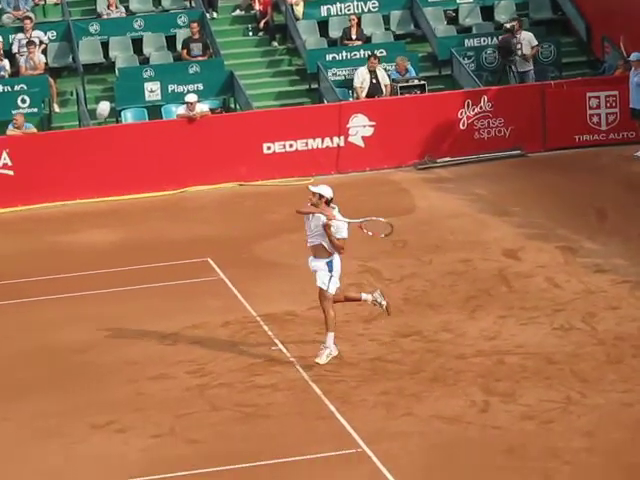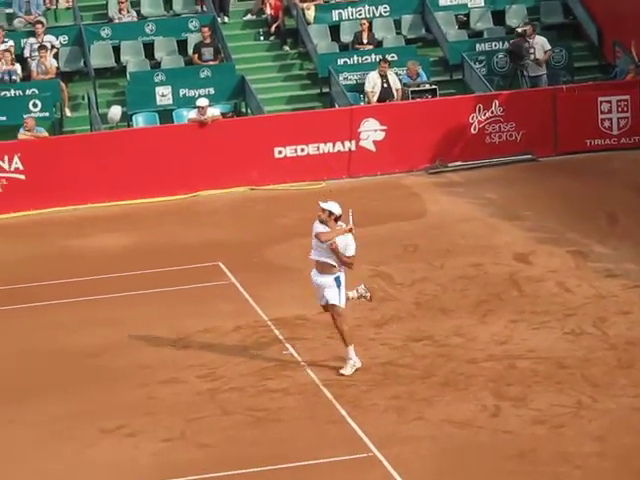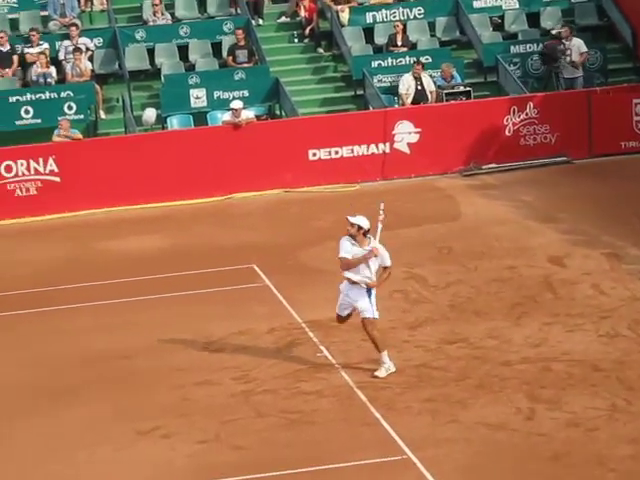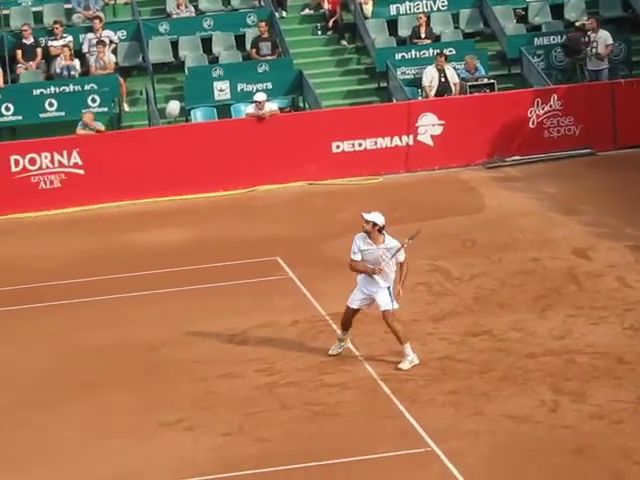
dt=0.1s
person 1, frame 1
left shoulder: (339, 220)
right shoulder: (312, 208)
left elbow: (341, 248)
right elbow: (299, 210)
left wrist: (330, 232)
right wrist: (319, 210)
left hip: (328, 263)
right hip: (316, 261)
left knee: (326, 302)
right knee: (332, 299)
left ankle: (329, 346)
right ankle: (373, 297)
person 1, frame 2
left shoulder: (347, 238)
right shoulder: (319, 225)
left elbow: (350, 264)
right elbow: (322, 238)
left wrist: (338, 251)
right wrist: (342, 230)
left hip: (333, 279)
right hip: (318, 276)
left knee: (338, 317)
right knee: (329, 308)
left ankle: (352, 359)
right ankle: (358, 293)
person 1, frame 3
left shoulder: (379, 249)
right shoulder: (345, 241)
left elbow: (388, 270)
right elbow: (344, 265)
left wrist: (377, 282)
right wrist: (366, 255)
left hip: (366, 291)
right hip: (348, 288)
left knee: (369, 327)
right knee: (341, 319)
left ankle: (386, 363)
right ankle: (356, 308)
person 1, frame 4
left shoulder: (393, 245)
right shoulder: (359, 239)
left elbow: (403, 263)
right elbow: (352, 265)
left wrist: (399, 284)
right wrist: (371, 269)
left hip: (383, 286)
right hip: (365, 283)
left knee: (389, 320)
right knee: (347, 316)
left ankle: (410, 356)
right ankle: (342, 341)
